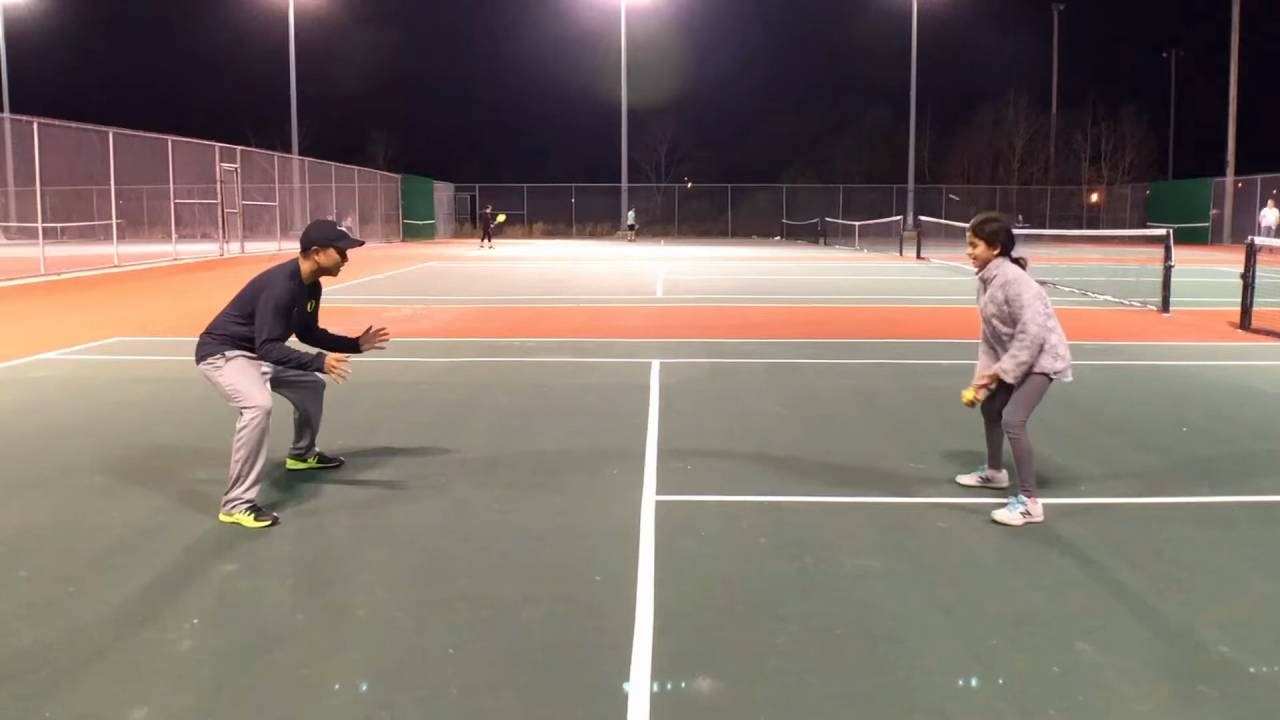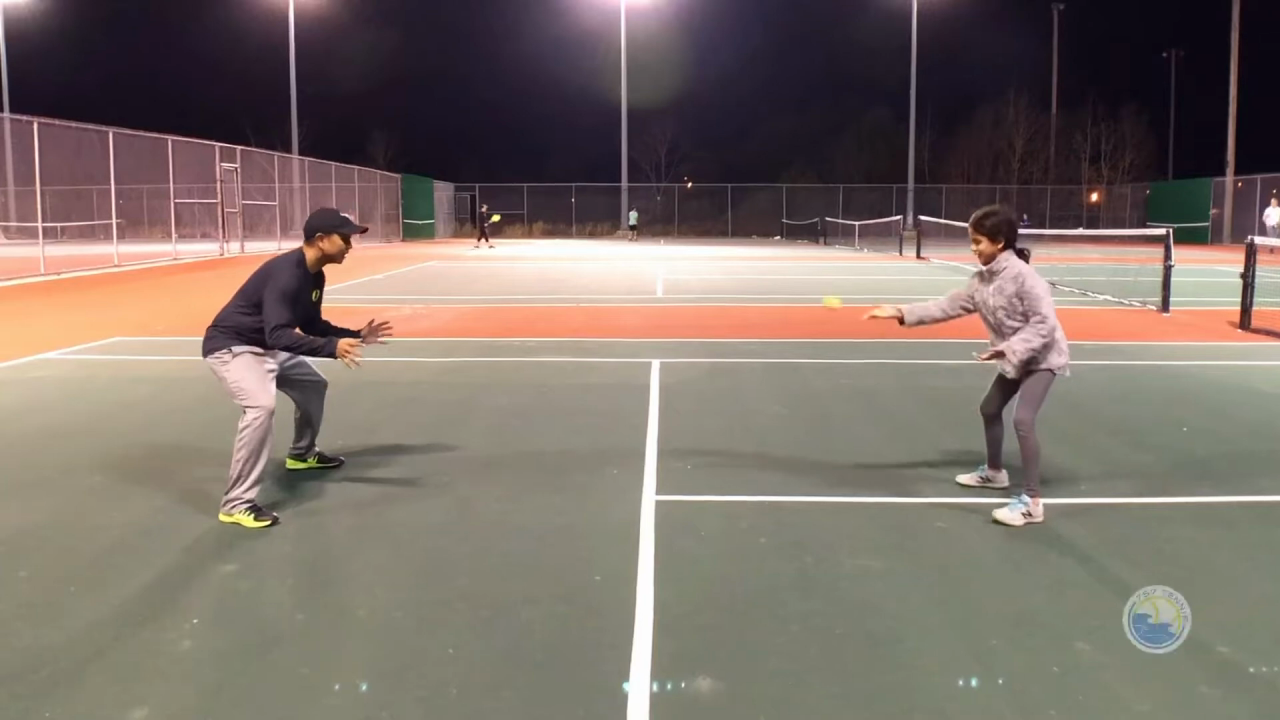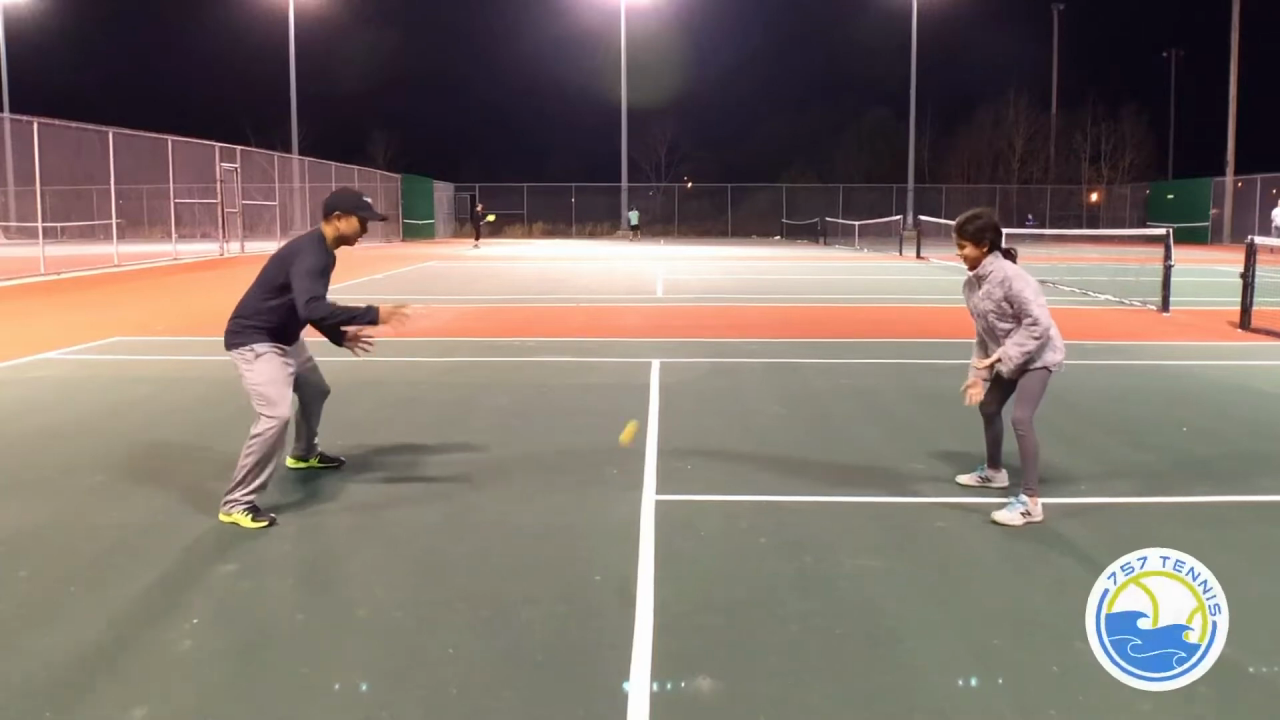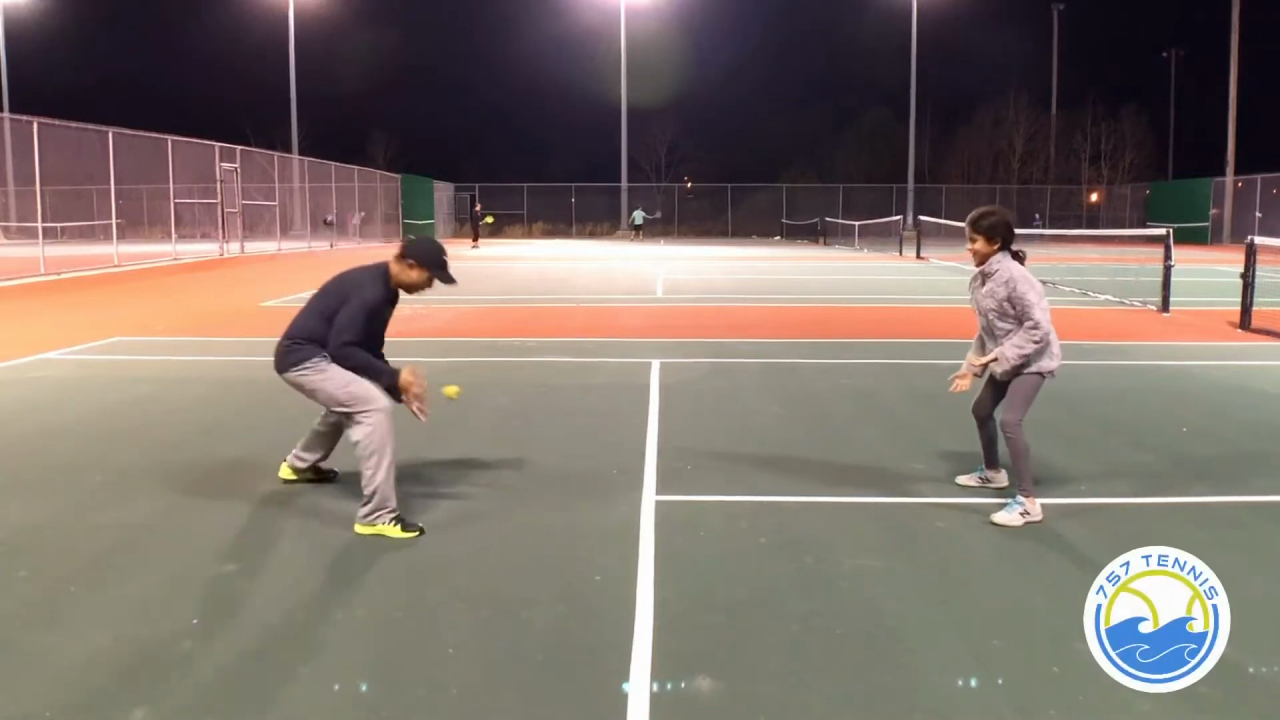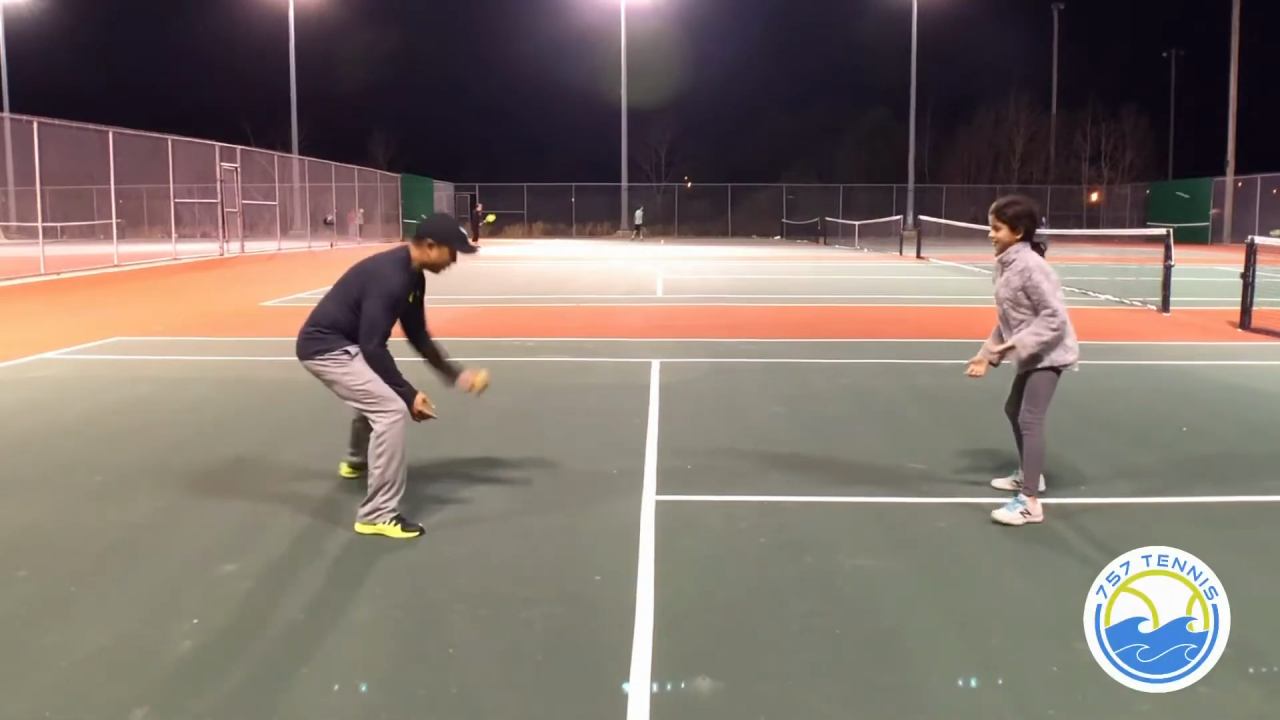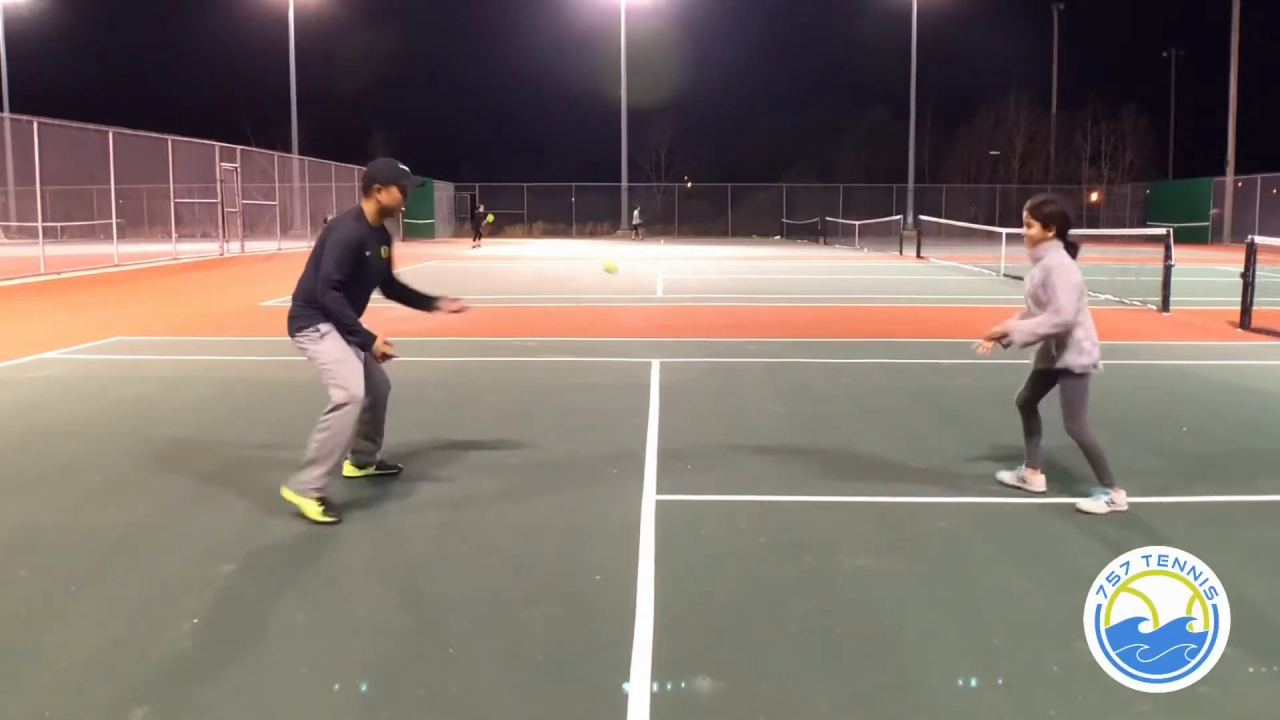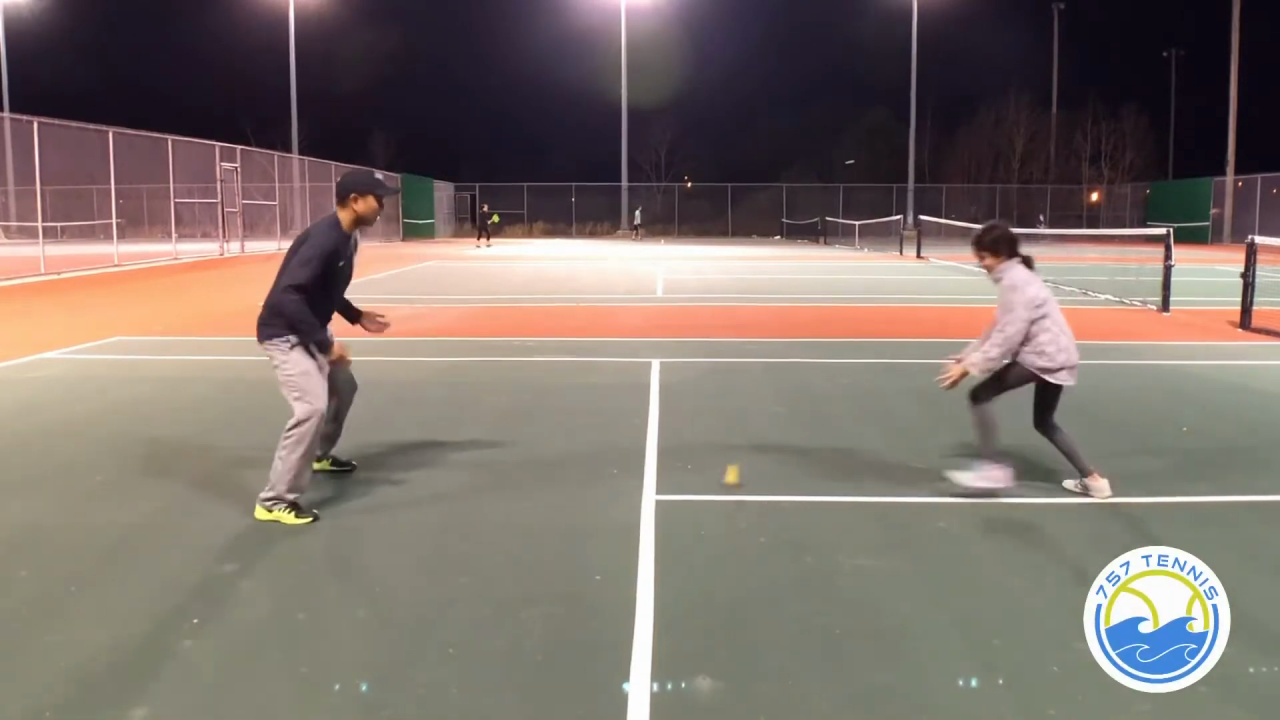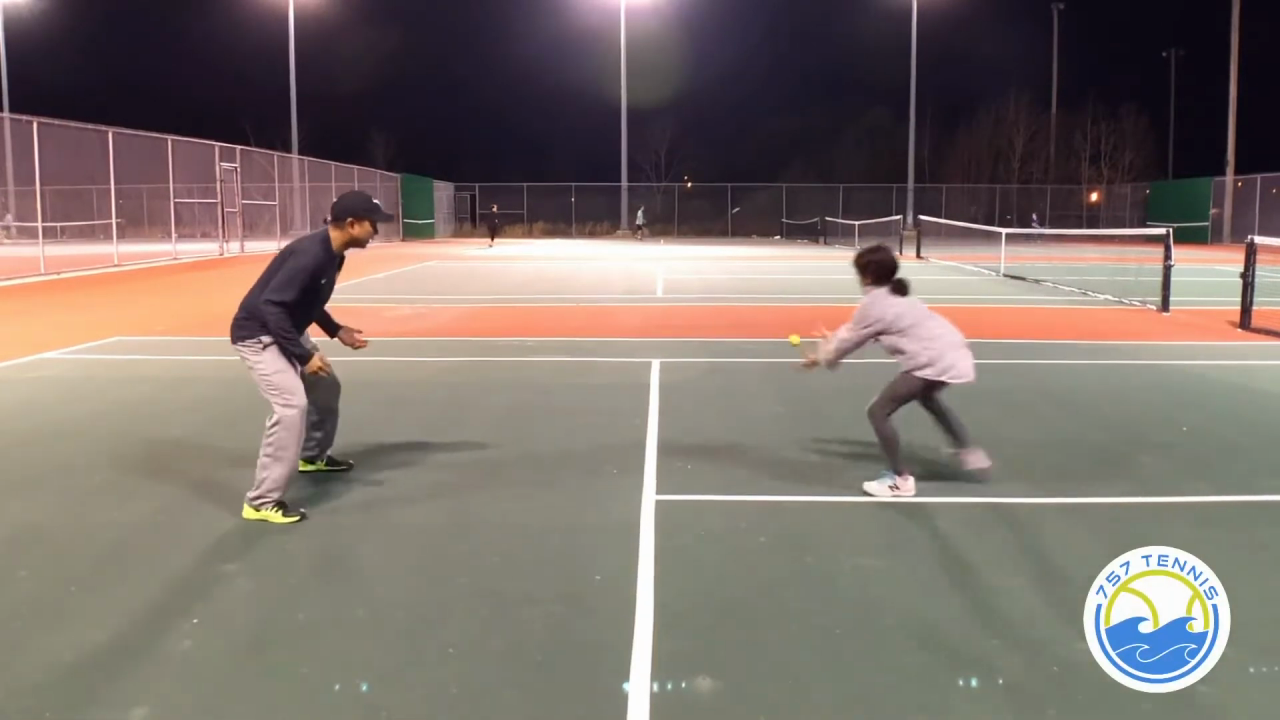
dt=0.4s
person 1, frame 1
left shoulder: (311, 286)
right shoulder: (280, 286)
left elbow: (308, 333)
right elbow: (268, 347)
left wrist: (355, 344)
right wrist: (318, 361)
left hip: (256, 349)
right hip: (222, 352)
left knee: (311, 386)
right knee: (259, 405)
left ankle: (302, 454)
right ankle: (237, 503)
person 1, frame 2
left shoulder: (314, 276)
right shoulder: (286, 273)
left elbow: (310, 324)
right elbow: (278, 335)
left wrist: (356, 336)
right wrist: (332, 347)
left hip: (265, 345)
right hip: (230, 346)
left knee: (313, 385)
right knee: (262, 405)
left ankle: (302, 454)
right ankle: (237, 503)
person 1, frame 3
left shoulder: (324, 252)
right shoulder: (310, 253)
right elbow: (312, 308)
left wrist: (340, 337)
right wrist: (371, 314)
left hip: (284, 337)
right hip: (254, 340)
left knee: (316, 391)
right knee: (276, 414)
left ankle: (304, 454)
right ankle: (237, 503)
person 1, frame 4
left shoulder: (387, 291)
right shoulder: (369, 290)
left elbow: (370, 347)
right elbow: (343, 348)
left wrist: (399, 389)
right wrist: (393, 378)
left hip: (309, 355)
right hip: (303, 359)
left knee: (347, 406)
right knee: (375, 408)
left ankle: (299, 465)
right ankle: (377, 515)
person 1, frame 5
left shoulder: (412, 275)
right shoulder: (390, 278)
left elbow: (417, 334)
right elbow: (374, 347)
left wrist: (453, 373)
right wrist: (409, 395)
left hip: (333, 343)
right hip: (326, 347)
left knee: (374, 392)
right knee: (392, 410)
left ankle: (357, 462)
right ankle: (378, 514)
person 1, frame 6
left shoulder: (380, 235)
right shoulder: (348, 232)
left elbow: (389, 286)
right elbow: (328, 292)
left wrist: (434, 303)
right wrist: (367, 339)
left hip: (339, 324)
right hip: (316, 324)
left knee: (376, 386)
right knee: (351, 394)
left ankle: (362, 460)
right ankle: (307, 487)
person 1, frame 7
left shoulder: (348, 239)
right shoulder: (325, 239)
right elbow: (288, 294)
left wrist: (358, 316)
right wrist: (326, 343)
left hip: (308, 330)
right hip: (285, 332)
left knee: (343, 387)
right knee: (312, 407)
left ankle: (320, 455)
right ankle: (275, 501)
person 1, frame 8
left shoulder: (335, 257)
right shoulder: (310, 255)
right elbow: (271, 306)
left wrist: (335, 330)
right wrist: (304, 356)
left hip: (286, 333)
right hip: (258, 334)
left knee: (326, 389)
right knee: (292, 404)
left ankle: (312, 456)
right ankle: (263, 500)
person 2, frame 1
left shoulder: (1014, 281)
right shoulder: (986, 283)
left elbow: (1032, 334)
right elbow: (989, 336)
left wrist: (1000, 371)
right wrist: (986, 374)
left hip: (1042, 358)
right hip: (1017, 360)
left knee: (1013, 422)
right knee: (990, 408)
left ankle: (1029, 502)
right ankle: (995, 471)
person 2, frame 2
left shoulder: (1023, 276)
right shoulder: (983, 279)
left elbow: (1045, 323)
right elbow: (948, 306)
left wrist: (1010, 349)
right wrist: (901, 314)
left hip: (1043, 357)
right hip: (1015, 358)
left knee: (1023, 420)
right knee: (989, 408)
left ankle: (1031, 502)
right ankle: (995, 471)
person 2, frame 3
left shoulder: (1010, 277)
right shoulder: (972, 284)
left elbow: (1038, 324)
right elbow: (983, 335)
left wrist: (1003, 355)
right wrist: (979, 374)
left hip: (1037, 355)
right hip: (1008, 358)
left knee: (1021, 419)
right knee: (988, 407)
left ankle: (1030, 501)
right ankle: (994, 471)
person 2, frame 4
left shoulder: (1015, 277)
right shoulder: (979, 279)
left elbow: (1038, 327)
left wrist: (1000, 355)
right wrist: (972, 366)
left hip: (1033, 359)
right hip: (1007, 360)
left knee: (1009, 421)
right knee: (982, 411)
left ankle: (1027, 502)
right ankle: (993, 472)
person 2, frame 5
left shoulder: (1031, 267)
right shoulder: (1004, 267)
left elbow: (1055, 317)
left wrist: (1019, 344)
right wrist: (989, 353)
left hip: (1049, 353)
right hip: (1031, 355)
left knee: (1030, 421)
right knee: (1013, 410)
left ankle: (1029, 502)
right ankle: (1029, 476)
person 2, frame 6
left shoulder: (1057, 265)
right shoulder: (1041, 264)
left elbow: (1059, 318)
right elbow: (1033, 313)
left wrist: (1012, 330)
right wrist: (1003, 334)
left hip: (1072, 354)
right hip: (1051, 352)
left knee: (1075, 427)
right knee: (1025, 402)
left ankle: (1112, 492)
right ankle: (1033, 473)
person 2, frame 7
left shoulder: (1014, 283)
right shoulder: (1018, 277)
left elbow: (1008, 336)
right elbow: (999, 330)
left wrist: (972, 366)
right wrist: (967, 356)
left hip: (1041, 356)
right hip: (1059, 356)
left knee: (978, 397)
right knee: (1044, 422)
left ankle: (991, 467)
right ankle: (1092, 479)
person 2, frame 8
left shoulder: (873, 305)
right shoulder: (896, 296)
left elbow: (849, 341)
right elbow: (854, 332)
left wrist: (821, 357)
right wrist: (832, 341)
left hip: (934, 361)
right hip: (955, 353)
left knee: (878, 413)
right knee: (927, 397)
left ankle: (901, 479)
right ankle: (968, 452)
